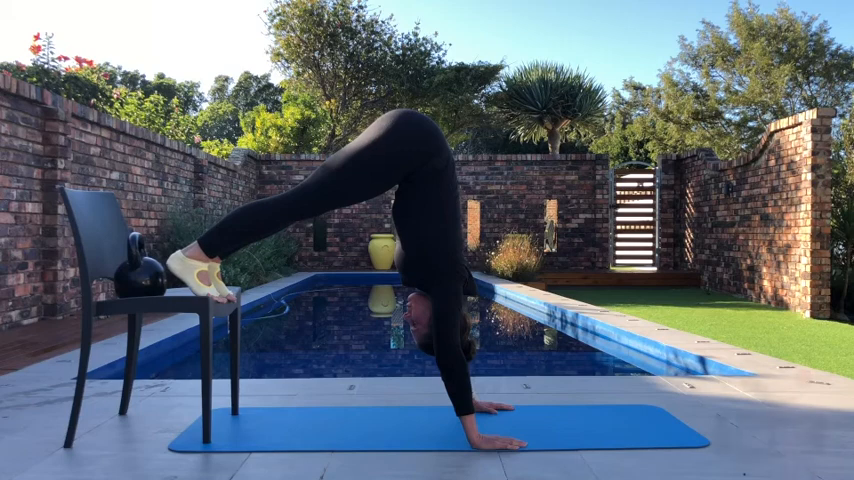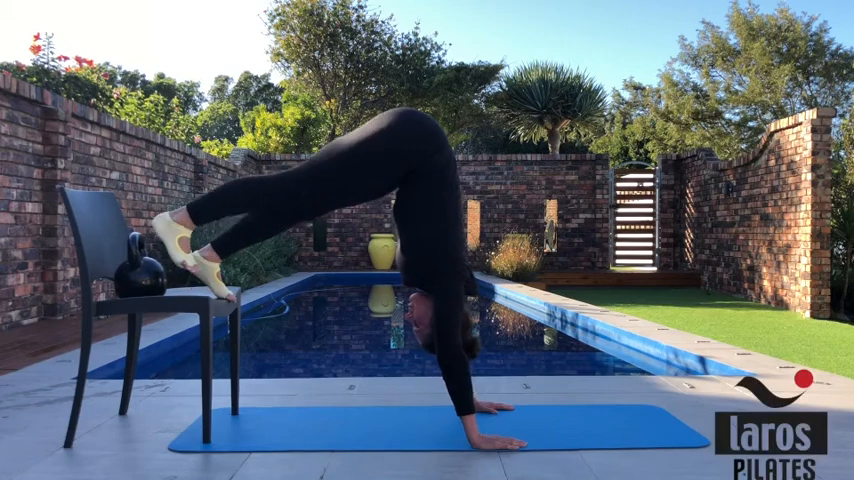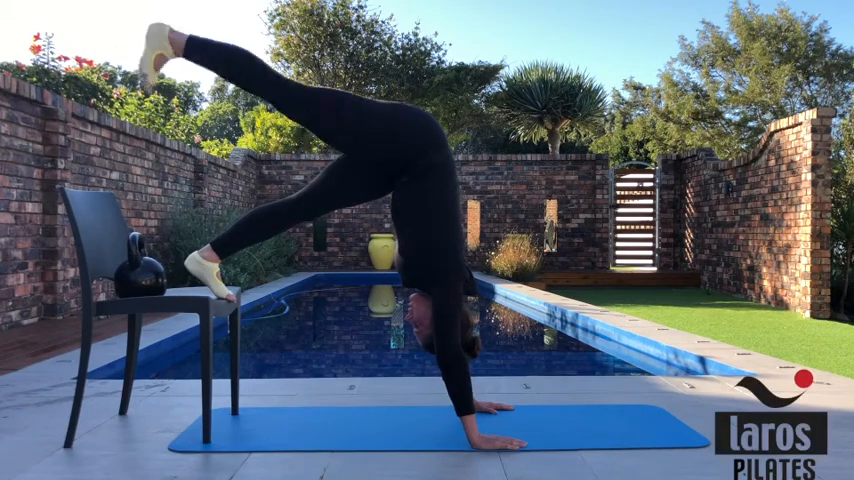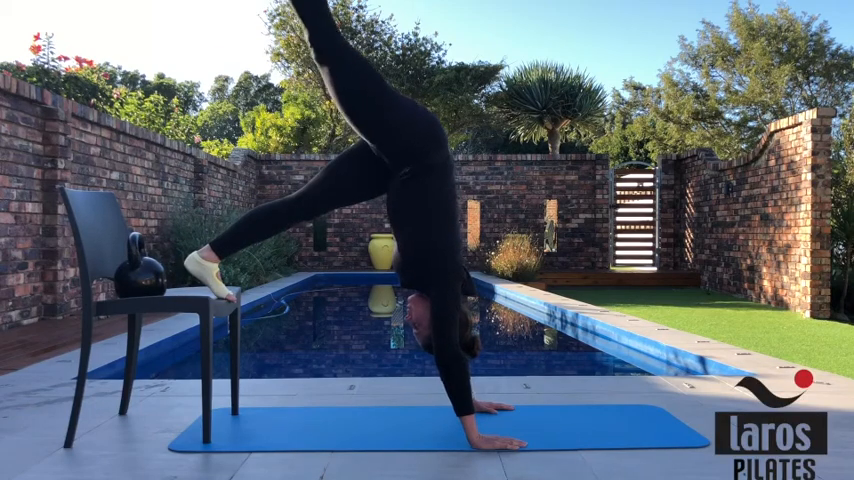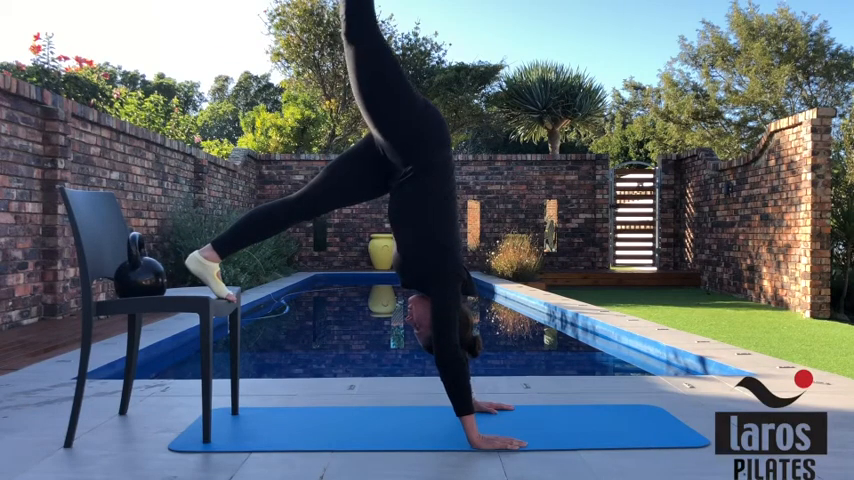
dt=0.7s
person 1, frame 1
left shoulder: (443, 277)
right shoulder: (442, 281)
left elbow: (449, 349)
right elbow: (448, 353)
left wrist: (470, 401)
left hip: (412, 146)
right hip: (410, 141)
left knee: (307, 200)
right knee: (303, 199)
left ankle: (210, 258)
right ankle: (196, 255)
person 1, frame 2
left shoulder: (442, 277)
right shoulder: (444, 280)
left elbow: (451, 347)
right elbow: (449, 351)
left wrist: (471, 400)
right wrist: (475, 434)
left hip: (413, 151)
right hip: (411, 142)
left knee: (302, 203)
right knee: (294, 187)
left ankle: (209, 255)
right ankle: (181, 220)
person 1, frame 3
left shoulder: (442, 280)
right shoulder: (443, 283)
left elbow: (449, 349)
right elbow: (448, 350)
left wrist: (471, 401)
right wrist: (474, 433)
left hip: (402, 157)
right hip: (404, 141)
left knee: (301, 206)
right knee: (285, 94)
left ankle: (209, 257)
person 1, frame 4
left shoulder: (440, 279)
right shoulder: (441, 282)
left elbow: (448, 348)
right elbow: (447, 350)
left wrist: (470, 401)
right wrist: (474, 434)
left hip: (399, 155)
right hip: (404, 145)
left knee: (301, 204)
right knee: (329, 49)
left ankle: (207, 256)
person 1, frame 5
left shoulder: (440, 279)
right shoulder: (440, 282)
left elbow: (448, 349)
right elbow: (447, 351)
left wrist: (471, 402)
right wrist: (474, 434)
left hip: (404, 153)
right hip: (410, 143)
left knee: (304, 203)
left ankle: (209, 256)
